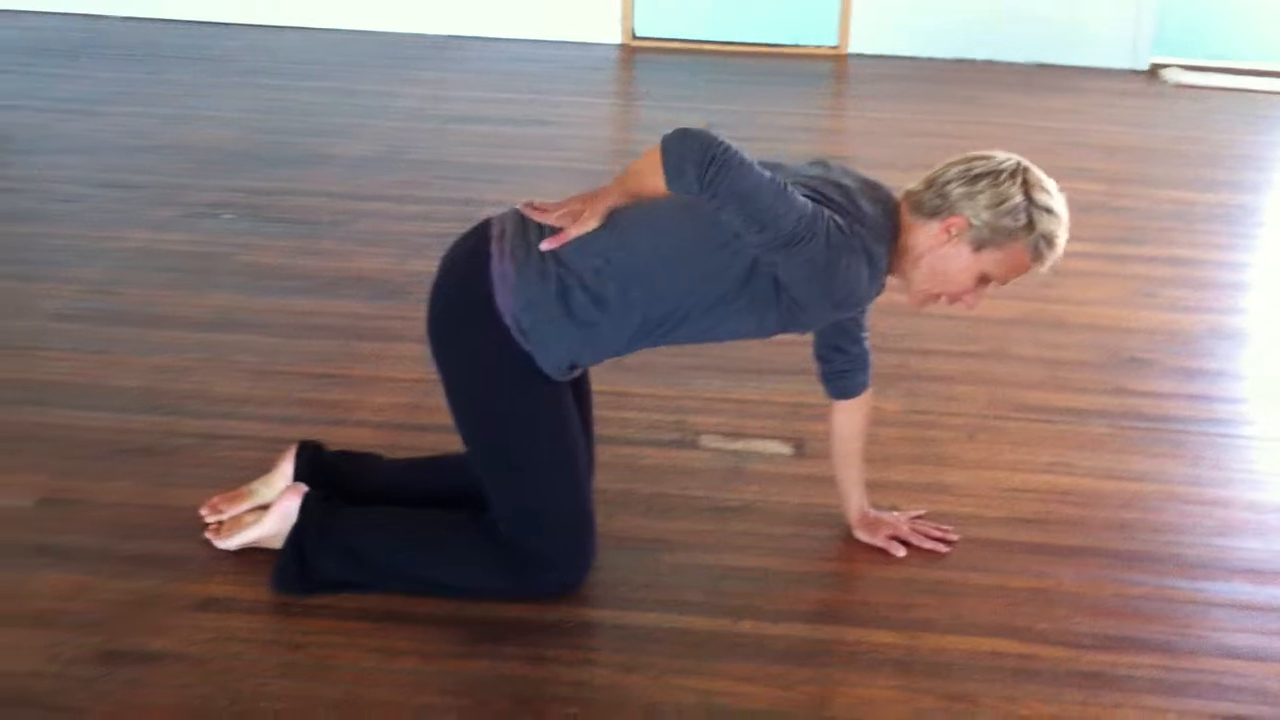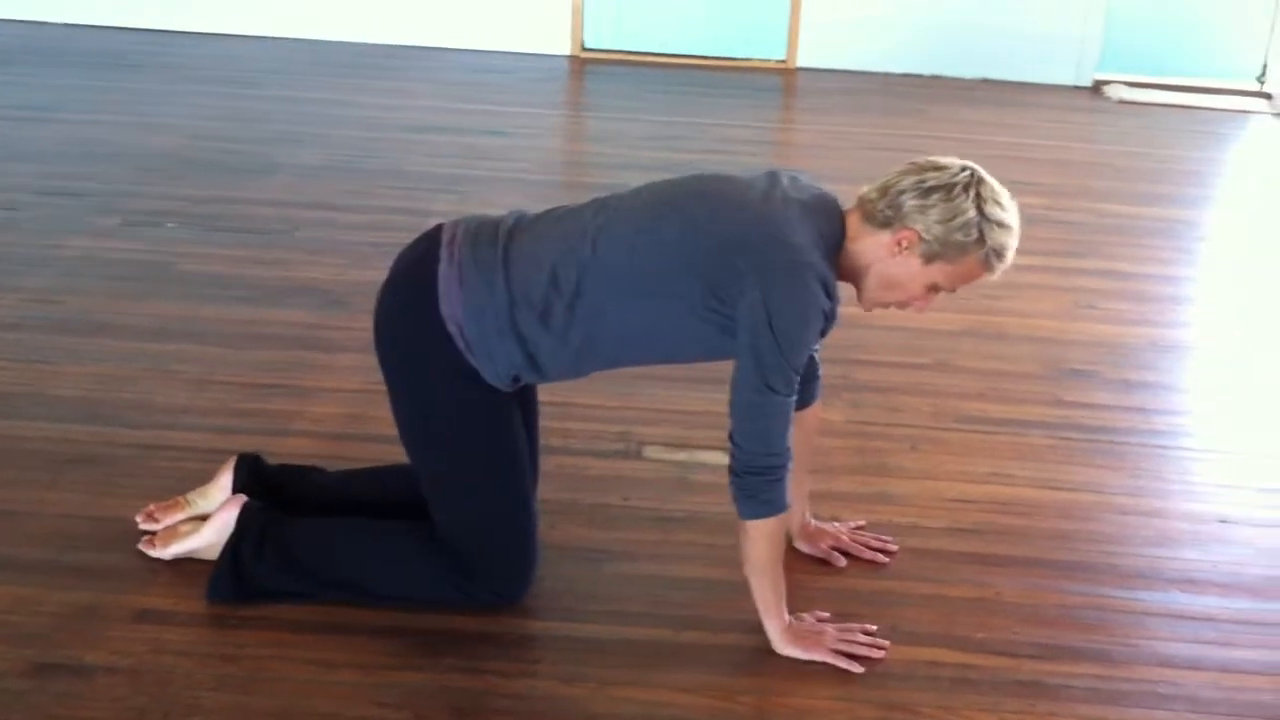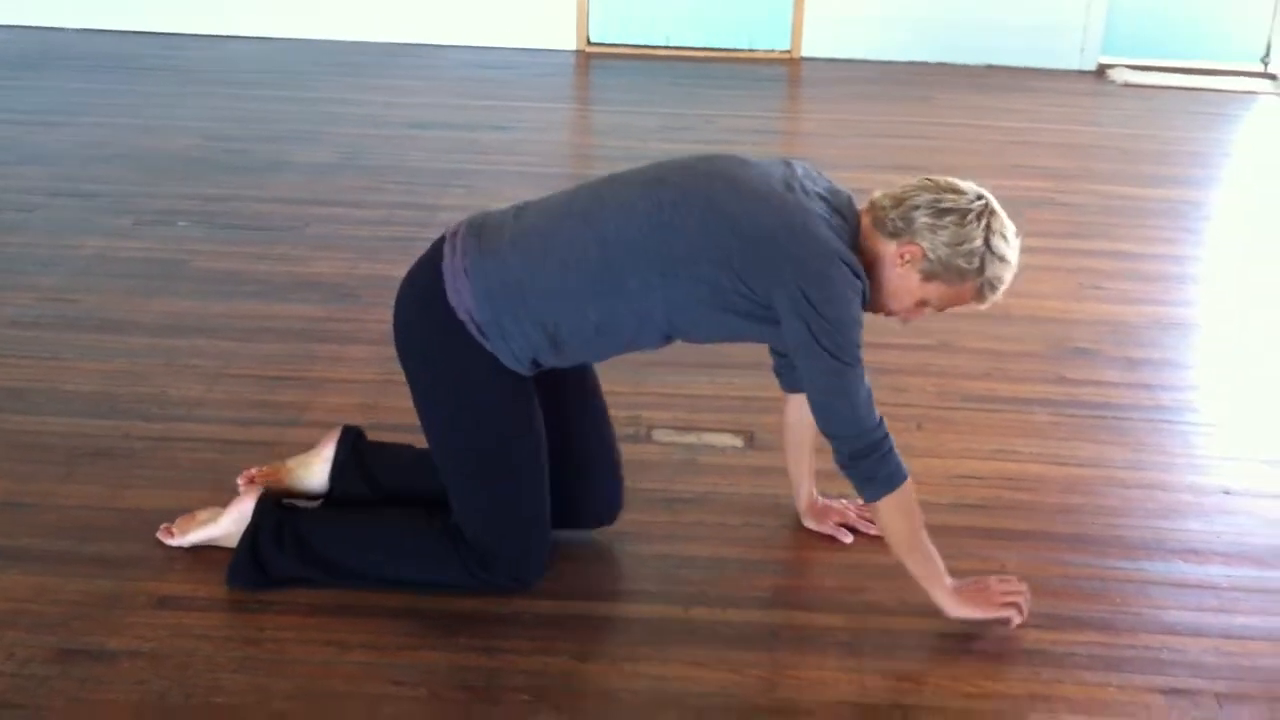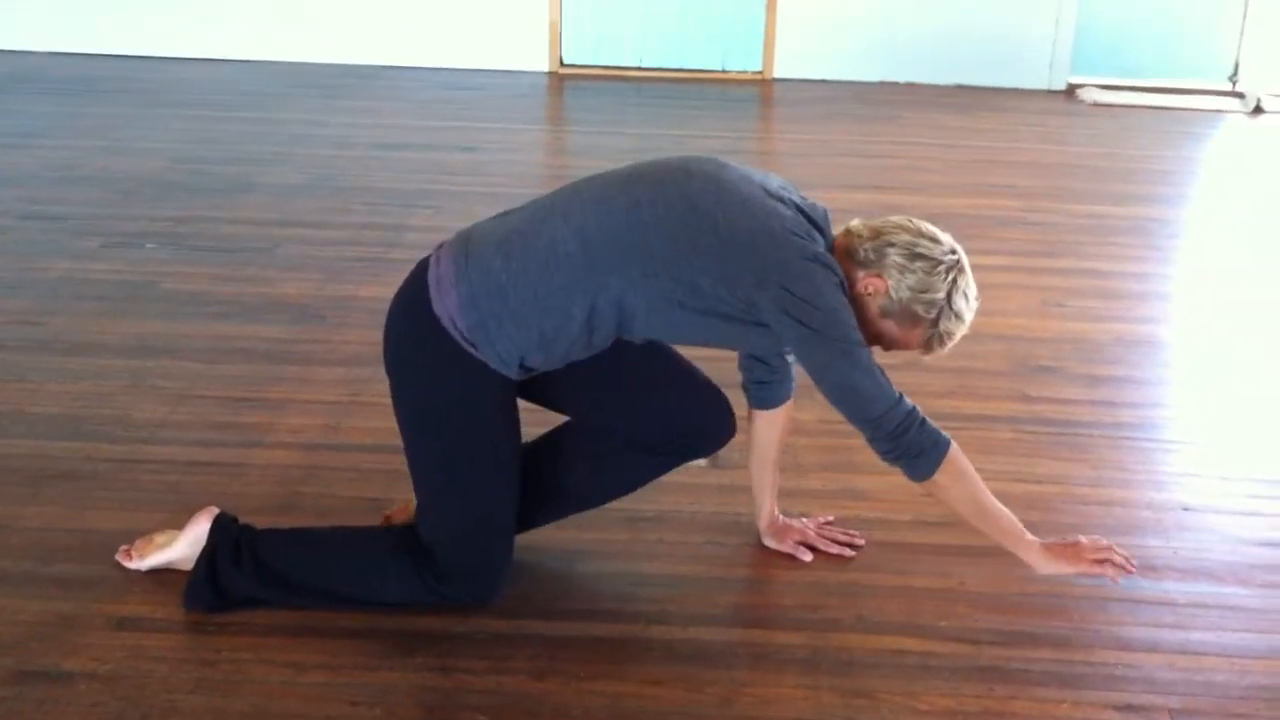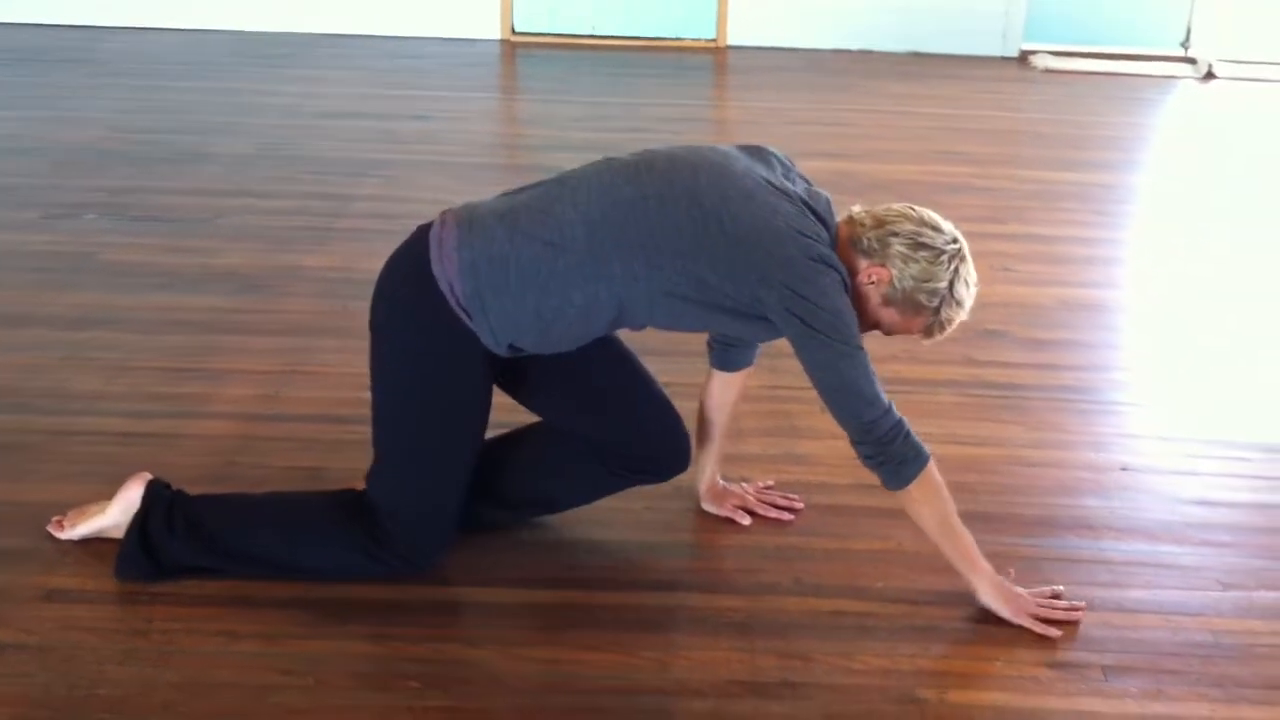
dt=1s
person 1, frame 1
left shoulder: (861, 219)
right shoulder: (840, 258)
left elbow: (845, 364)
right elbow: (697, 151)
left wrist: (859, 510)
right wrist: (605, 205)
left hip: (526, 295)
right hip: (495, 310)
left knee: (545, 487)
right knee: (552, 559)
left ankle: (315, 473)
right ankle: (304, 528)
person 1, frame 2
left shoulder: (810, 215)
right shoulder: (795, 273)
left elbow: (797, 379)
right elbow: (757, 461)
left wrist: (801, 521)
right wrist: (778, 625)
left hip: (473, 291)
right hip: (443, 323)
left knee: (485, 497)
right knee: (495, 570)
left ankle: (256, 486)
right ankle: (245, 538)
person 1, frame 3
left shoulder: (817, 213)
right shoulder: (822, 270)
left elbow: (797, 364)
right elbow: (867, 448)
left wrist: (807, 501)
right wrist: (948, 591)
left hip: (508, 299)
right hip: (461, 322)
left knee: (591, 503)
right knee: (507, 559)
left ankle: (346, 469)
right ankle: (262, 529)
person 1, frame 4
left shoulder: (792, 229)
right shoulder: (801, 276)
left elbow: (768, 373)
right elbow: (904, 435)
left wrist: (771, 515)
right wrist: (1036, 549)
left hip: (514, 315)
right hip: (449, 332)
left knee: (698, 423)
right knee: (465, 575)
left ankle: (465, 496)
right ankle: (221, 551)
person 1, frame 5
left shoulder: (785, 188)
right shoulder: (803, 270)
left elbow: (733, 331)
right elbow: (881, 438)
left wrist: (711, 477)
right wrist: (985, 581)
left hip: (498, 294)
right hip: (440, 302)
left knee: (653, 448)
right knee: (401, 542)
left ankle: (426, 483)
right ankle: (157, 516)
